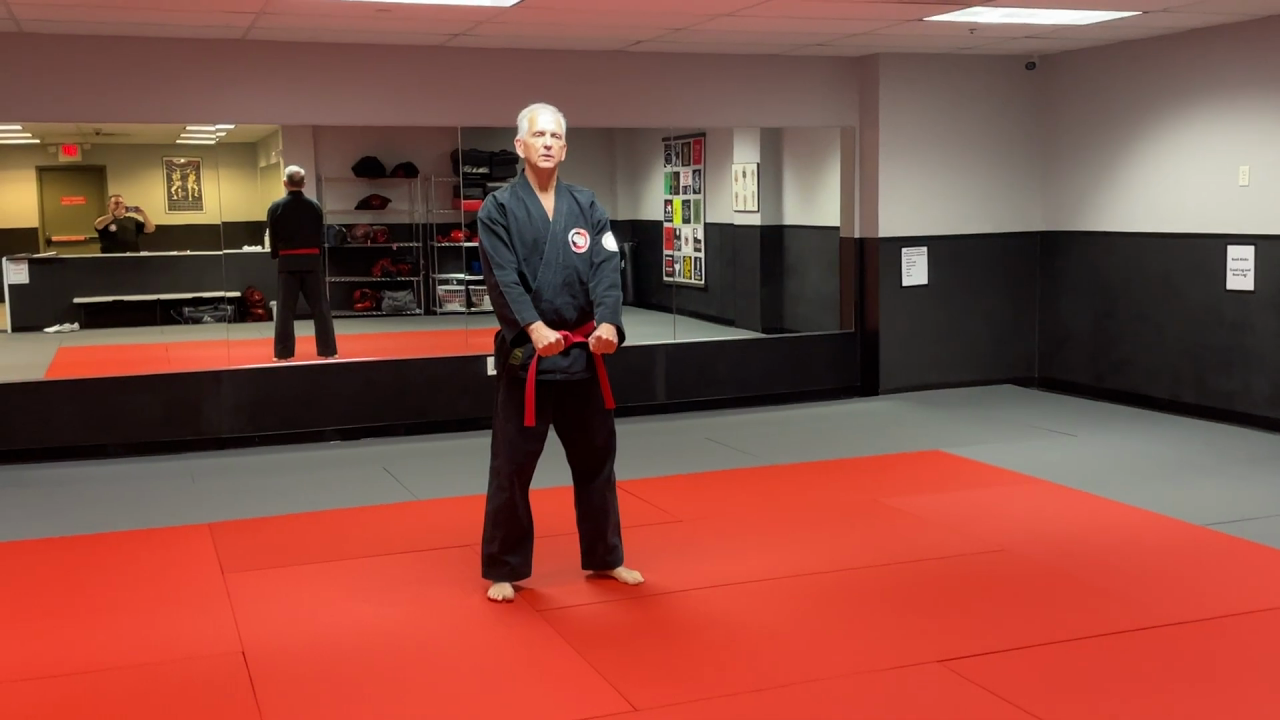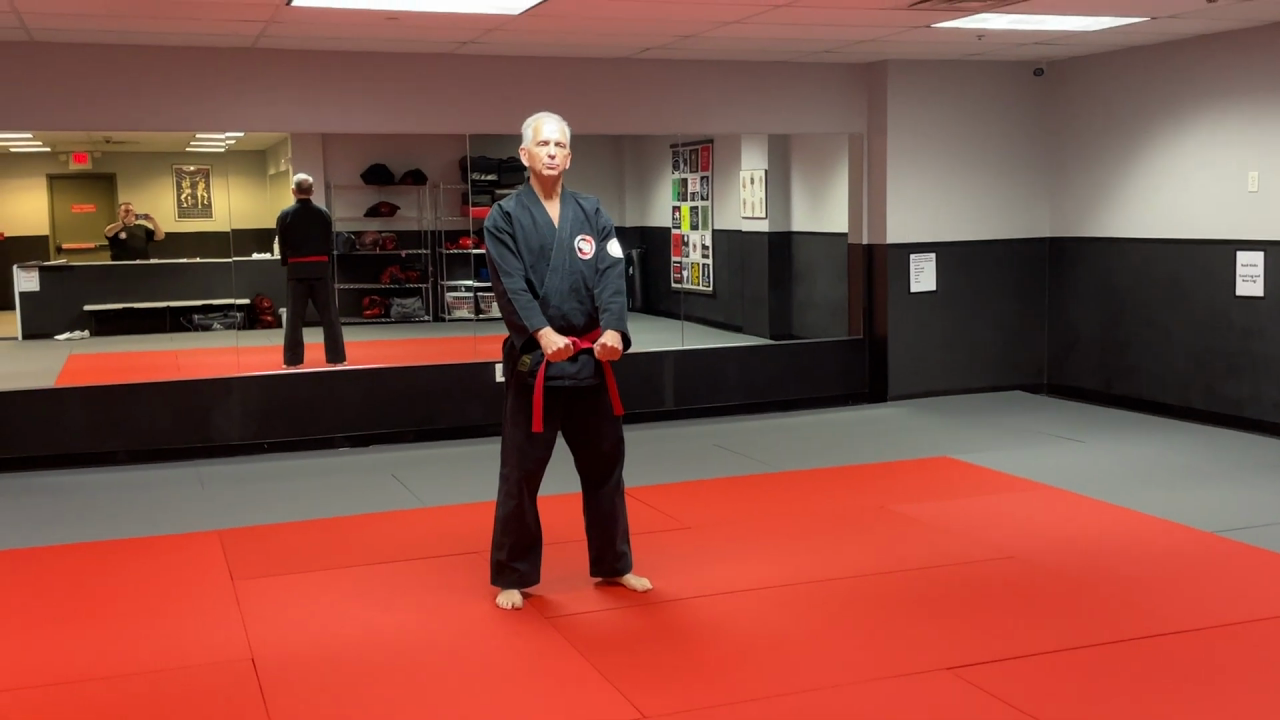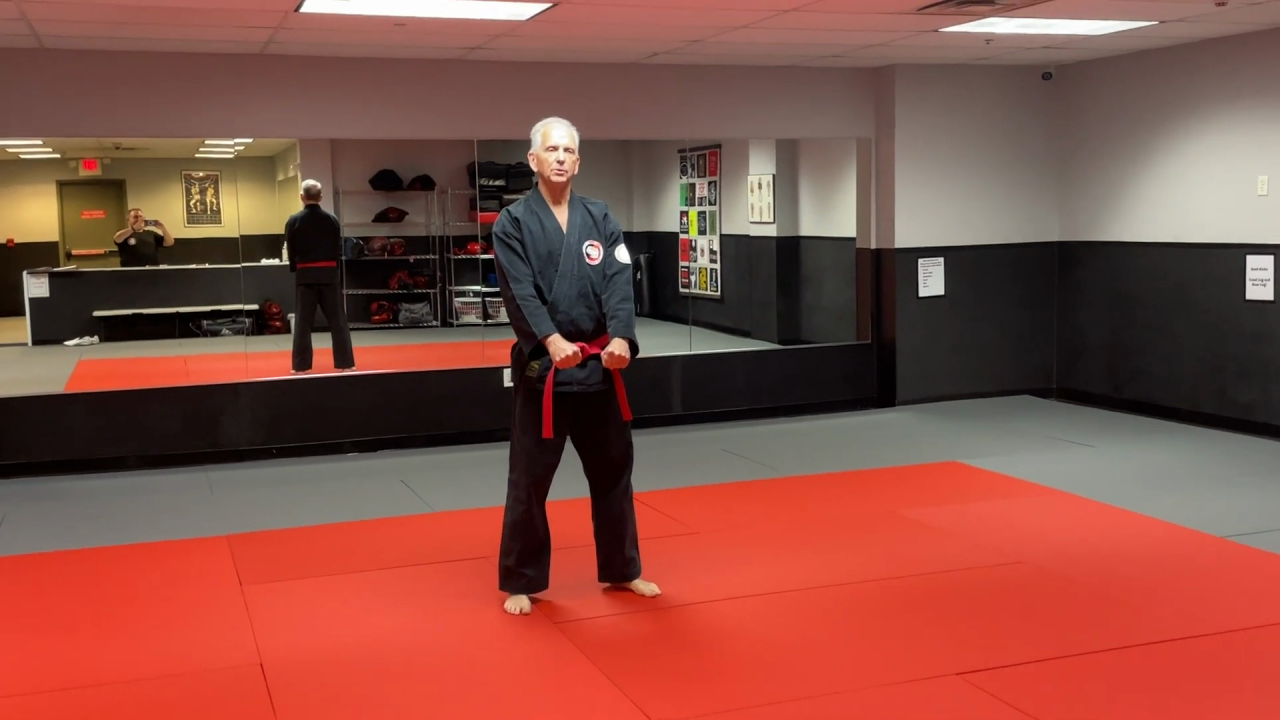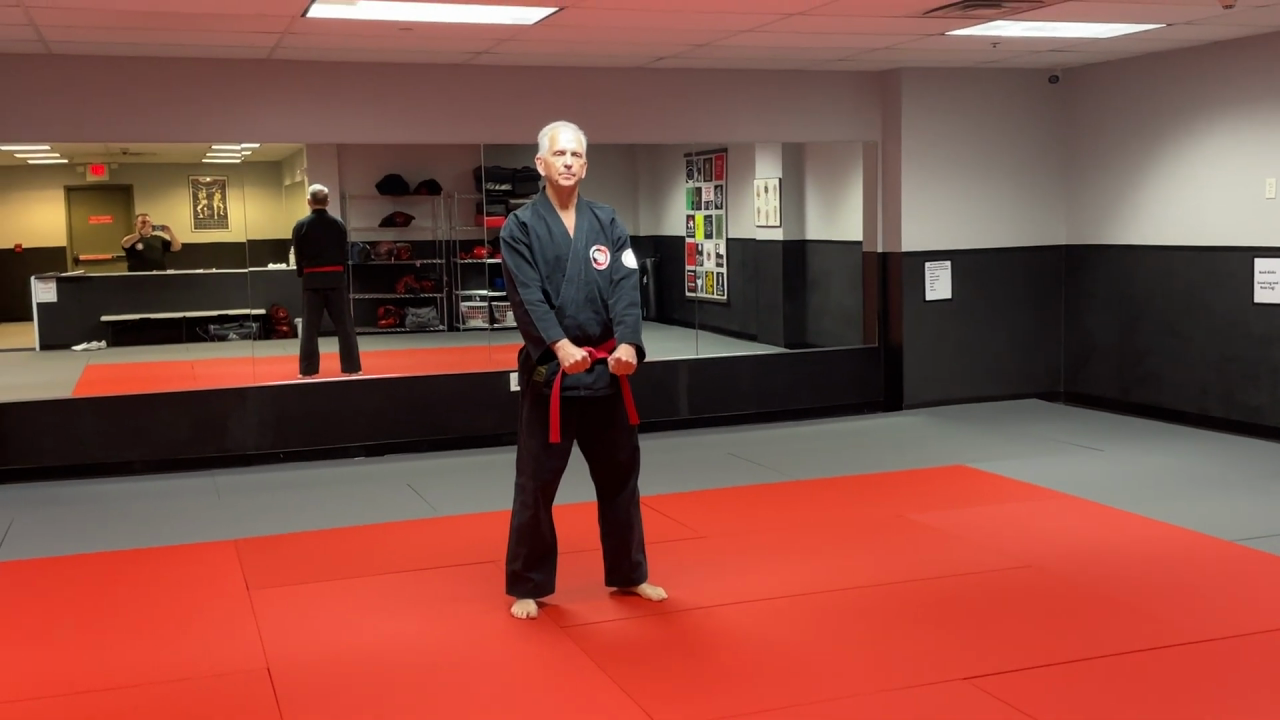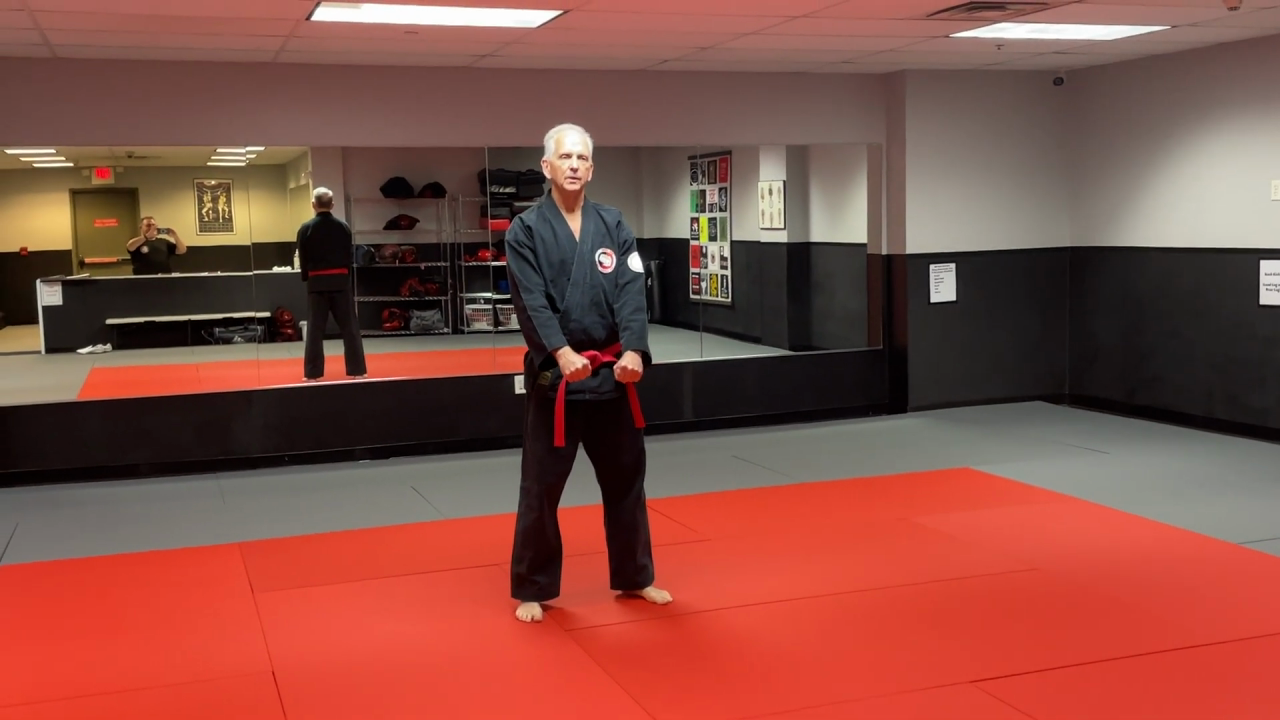
dt=0.5s
person 1, frame 1
left shoulder: (586, 206)
right shoulder: (498, 208)
left elbow: (606, 268)
right elbow: (503, 279)
left wrist: (607, 322)
right wrist: (534, 328)
left hip: (582, 352)
right hip: (525, 353)
left knee: (596, 459)
right knee: (512, 466)
left ankle: (604, 558)
right ankle: (503, 569)
person 1, frame 2
left shoulder: (591, 213)
right shoulder: (504, 217)
left elbow: (610, 275)
right elbow: (511, 286)
left wrist: (613, 329)
right wrist: (543, 334)
left hip: (590, 358)
right hip: (532, 359)
left knee: (604, 465)
right knee: (521, 473)
left ankle: (612, 565)
right ankle: (512, 576)
person 1, frame 3
left shoulder: (600, 218)
right shoulder: (513, 223)
left elbow: (618, 282)
right elbow: (519, 292)
left wrist: (620, 337)
right wrist: (552, 341)
left hip: (599, 363)
right hip: (541, 365)
left knee: (613, 470)
right knee: (529, 479)
left ankle: (621, 570)
right ankle: (520, 582)
person 1, frame 4
left shoulder: (606, 222)
right shoulder: (520, 227)
left elbow: (625, 287)
right elbow: (527, 297)
left wrist: (627, 343)
right wrist: (561, 346)
left hip: (605, 368)
right hip: (548, 370)
left knee: (619, 474)
right knee: (536, 483)
left ankle: (628, 574)
right ankle: (527, 586)
person 1, frame 5
left shoulder: (613, 225)
right shoulder: (526, 230)
left elbow: (631, 292)
right elbow: (531, 301)
left wrist: (633, 349)
right wrist: (561, 353)
left hip: (611, 370)
right hip: (554, 373)
left knee: (625, 477)
right knee: (542, 485)
left ankle: (633, 578)
right ankle: (532, 589)
person 2, frame 1
left shoulder: (276, 207)
right shoulder: (314, 206)
left elbow: (273, 238)
right elbow: (321, 236)
left wrist: (278, 256)
left hip: (287, 261)
right hip: (311, 260)
left knee: (285, 309)
right knee: (320, 307)
left ankle: (283, 353)
right ankle: (328, 351)
person 2, frame 2
left shoulder: (285, 215)
right shoulder: (323, 214)
left elbow: (283, 246)
right elbow: (330, 243)
left hip: (297, 269)
right hip: (320, 267)
left knee: (294, 316)
right knee: (329, 314)
left ankle: (292, 360)
right ankle: (337, 357)
person 2, frame 3
left shoulder: (294, 221)
right shoulder: (332, 219)
left elbow: (291, 251)
right elbow: (338, 249)
left hip: (305, 274)
right hip: (328, 273)
left knee: (303, 321)
right knee: (337, 320)
left ankle: (301, 365)
right ankle: (345, 363)
person 2, frame 4
left shoulder: (301, 226)
right shoulder: (339, 224)
left elbow: (298, 257)
right elbow: (345, 254)
left hip: (312, 279)
right hip: (335, 278)
left knee: (310, 326)
right knee: (344, 324)
left ankle: (308, 370)
right ankle: (352, 367)
person 2, frame 5
left shoulder: (306, 229)
right shoulder: (343, 227)
left elbow: (303, 259)
right elbow: (349, 256)
left wrist: (307, 279)
left hip: (317, 282)
right hip: (340, 281)
left knee: (315, 329)
right knee: (349, 326)
left ankle: (313, 373)
right ankle: (357, 370)
